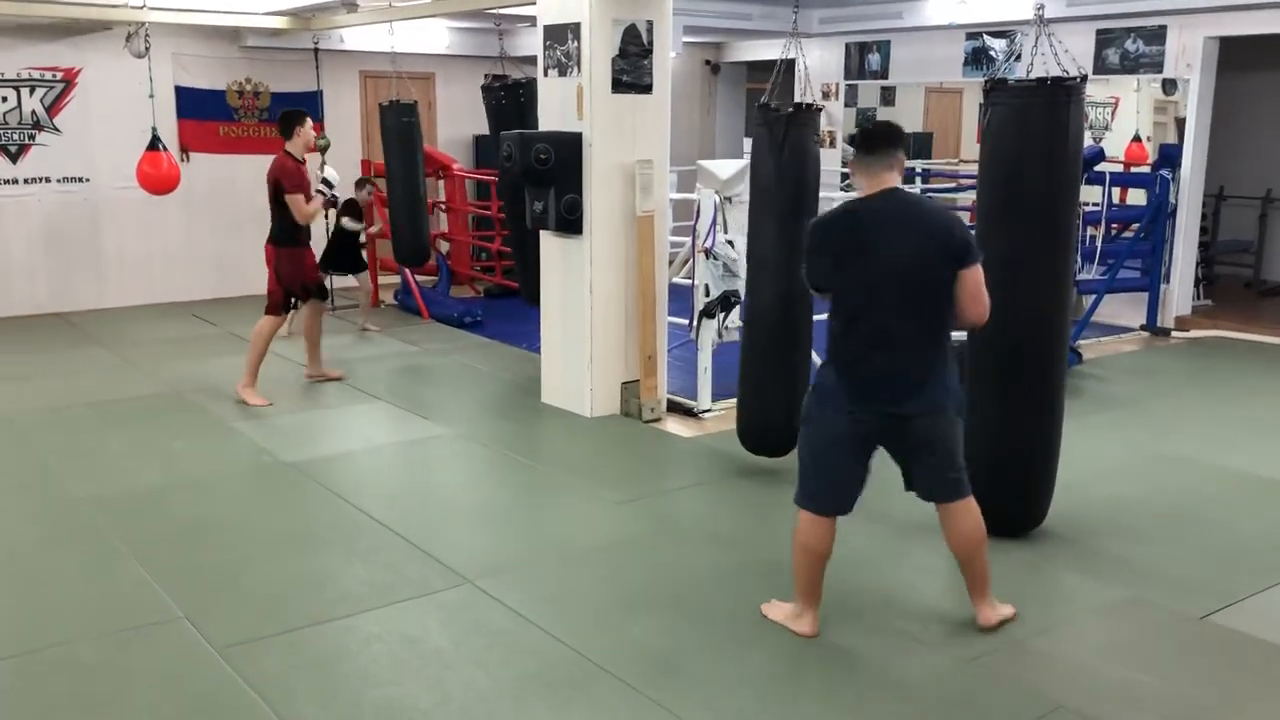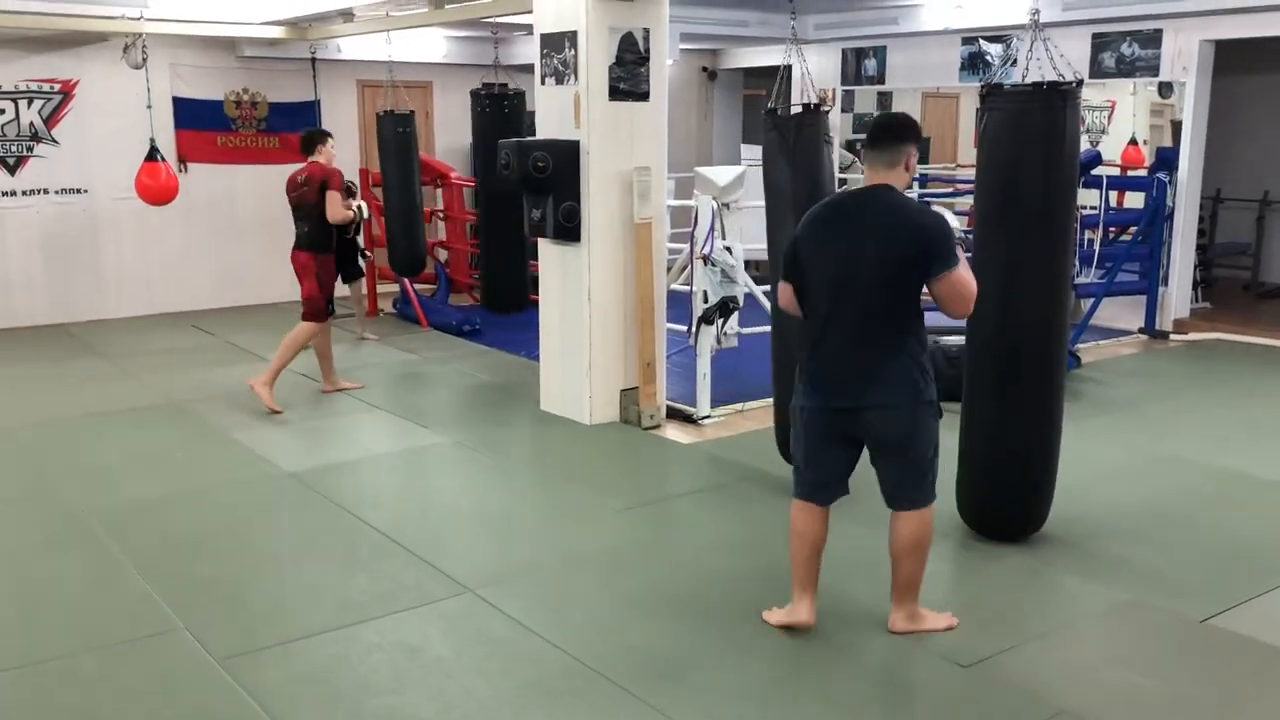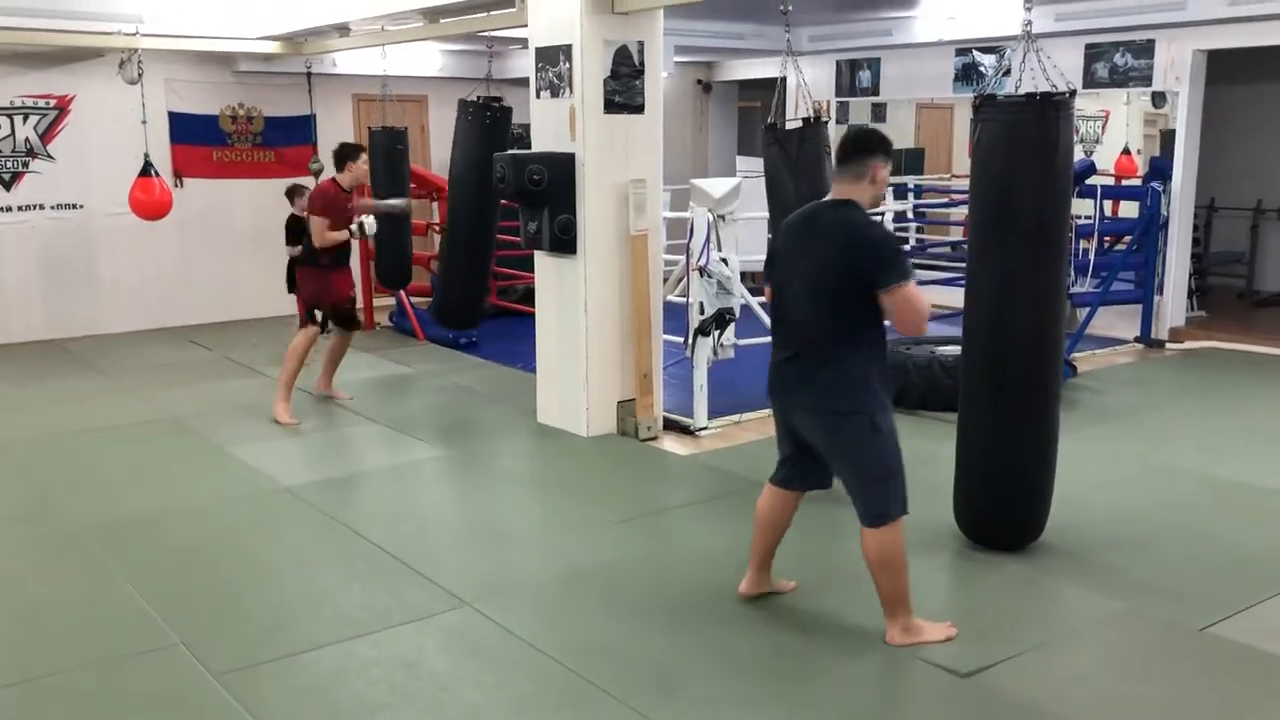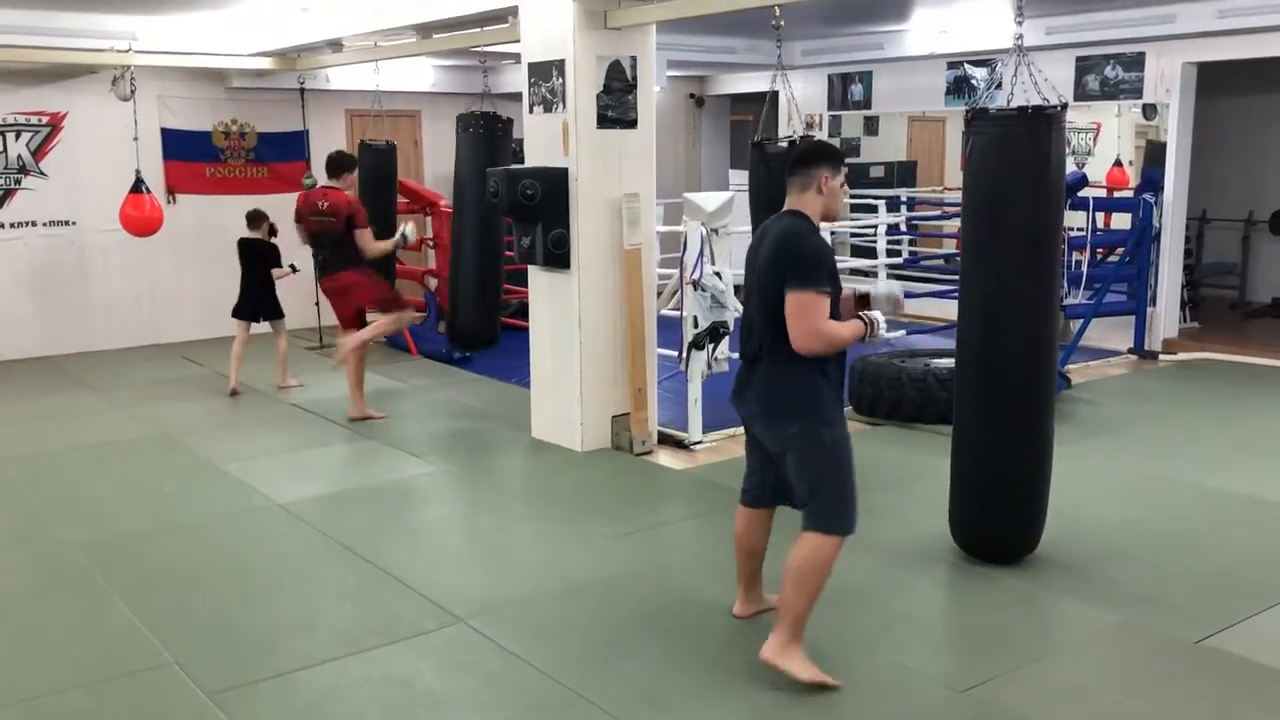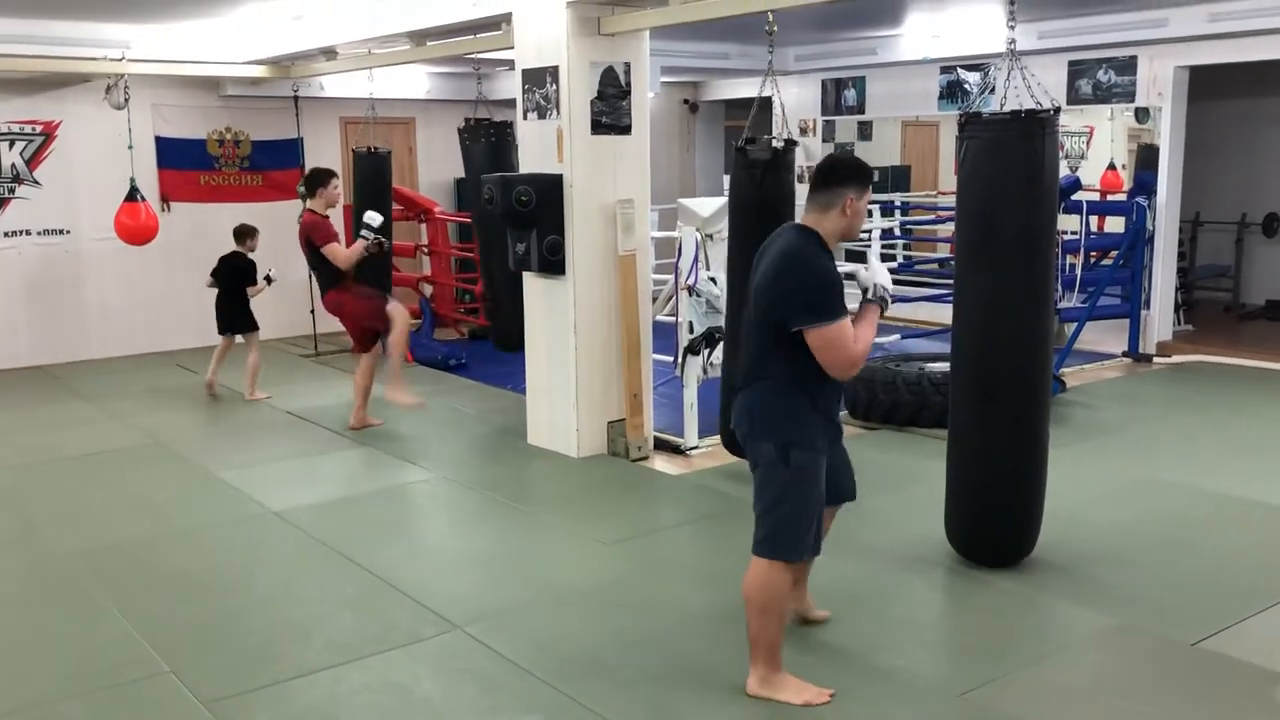
dt=0.4s
person 1, frame 1
left shoulder: (828, 229)
right shoulder: (946, 225)
right elbow: (976, 312)
left hip: (847, 392)
right hip: (927, 391)
left knee: (817, 502)
right knee: (953, 495)
left ankle: (803, 610)
right ankle: (985, 603)
person 1, frame 2
left shoulder: (816, 219)
right shoulder: (925, 224)
left elbow: (788, 301)
right elbow: (962, 305)
right wrist: (954, 252)
left hip: (821, 384)
right hip: (899, 387)
left knee: (810, 495)
right knee: (914, 500)
left ankle: (800, 602)
right ankle: (905, 611)
person 1, frame 3
left shoulder: (793, 226)
right shoulder: (872, 239)
right elbow: (914, 323)
right wrist: (898, 277)
left hip: (789, 382)
right hip: (846, 393)
left knee: (788, 476)
right knee: (882, 509)
left ankle: (757, 577)
right ankle: (901, 623)
person 1, frame 4
left shoulder: (769, 234)
right shoulder: (806, 245)
right elbow: (810, 336)
left wrist: (863, 299)
right wrist: (865, 326)
left hip: (760, 392)
right hip: (801, 402)
left knee: (758, 496)
right knee: (827, 523)
left ankle: (748, 595)
right ankle: (784, 643)
person 1, frame 5
left shoulder: (788, 241)
right shoulder: (811, 268)
right elbow: (846, 362)
right wrist: (875, 301)
left hip: (792, 409)
right hip: (785, 421)
left knee: (828, 494)
right knee: (778, 545)
left ankle: (795, 598)
right ankle: (765, 673)
person 2, frame 1
left shoulder: (299, 162)
right shoulder: (284, 166)
right elbow: (303, 215)
left wrist: (321, 195)
right wrist: (324, 188)
left hip: (300, 246)
right hip: (284, 250)
left knee: (316, 301)
right knee: (275, 315)
left ankle: (315, 365)
right ankle: (247, 384)
person 2, frame 2
left shoulder: (294, 179)
right shoulder: (331, 174)
right elbow: (333, 216)
left wrist: (343, 206)
right wrist: (356, 212)
left hip: (303, 252)
right hip: (317, 256)
left knee: (323, 317)
right knee: (313, 321)
left ankle: (330, 379)
right ankle: (265, 380)
person 2, frame 3
left shoulder: (349, 192)
right shoulder: (323, 194)
left elbow: (363, 206)
right elbow: (320, 240)
left wrist: (391, 205)
right wrist: (354, 232)
left hip: (339, 270)
right hip: (314, 270)
left knee: (346, 331)
right knee: (310, 331)
left ankle: (324, 384)
right ankle: (282, 402)
person 2, frame 4
left shoulder: (304, 199)
right shoulder: (350, 205)
left elbow: (305, 238)
right elbow: (371, 250)
right wrist: (398, 240)
left hip: (328, 279)
right hip: (354, 275)
left knee: (354, 336)
right knee: (400, 314)
left ankle: (358, 407)
right ankle: (355, 341)
person 2, frame 5
left shoulder: (316, 220)
right shoulder: (315, 223)
right elbow: (344, 262)
left wrist: (366, 246)
right wrist: (366, 236)
left hip: (338, 294)
right hip: (342, 293)
left knee: (369, 351)
right knee: (398, 314)
left ankle: (359, 415)
right ankle: (395, 386)
